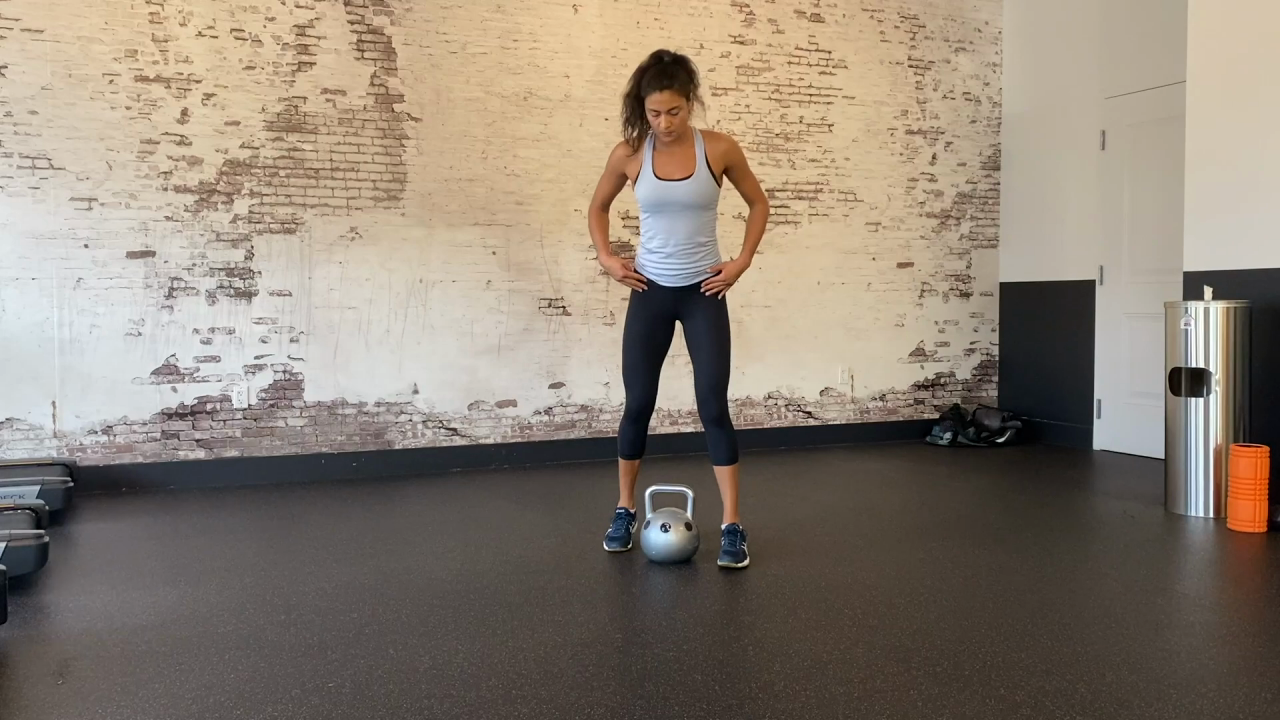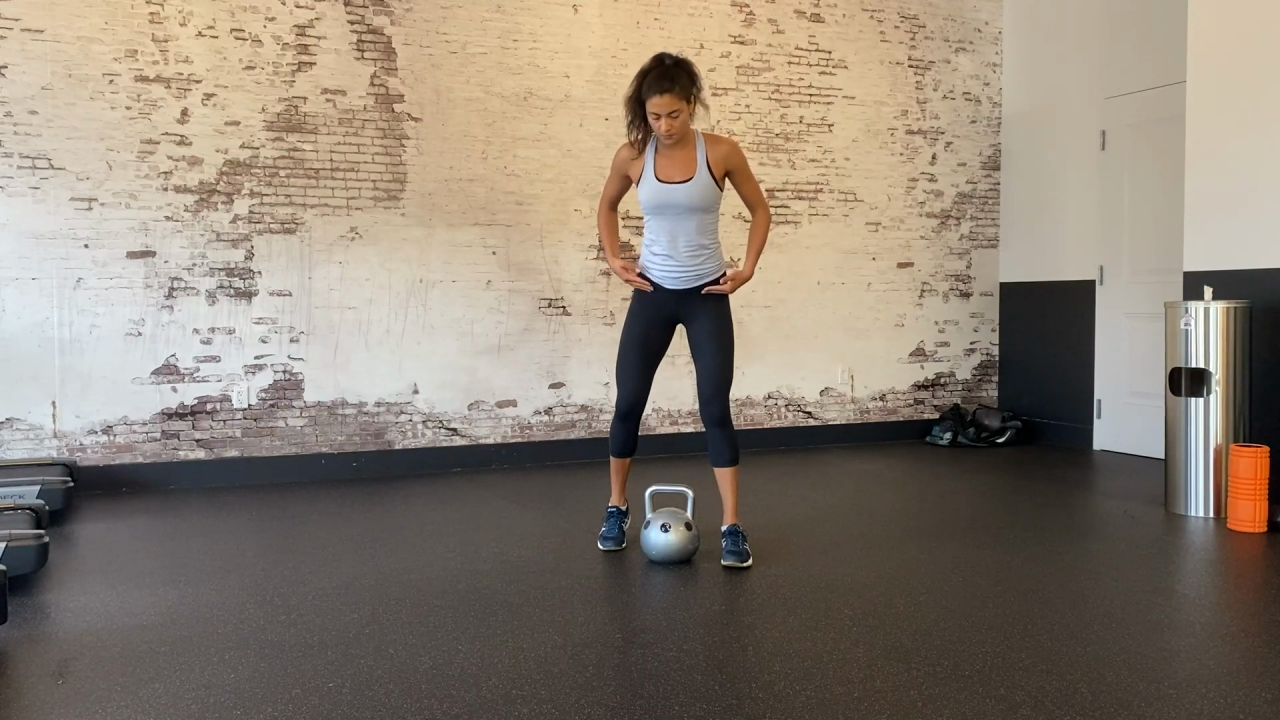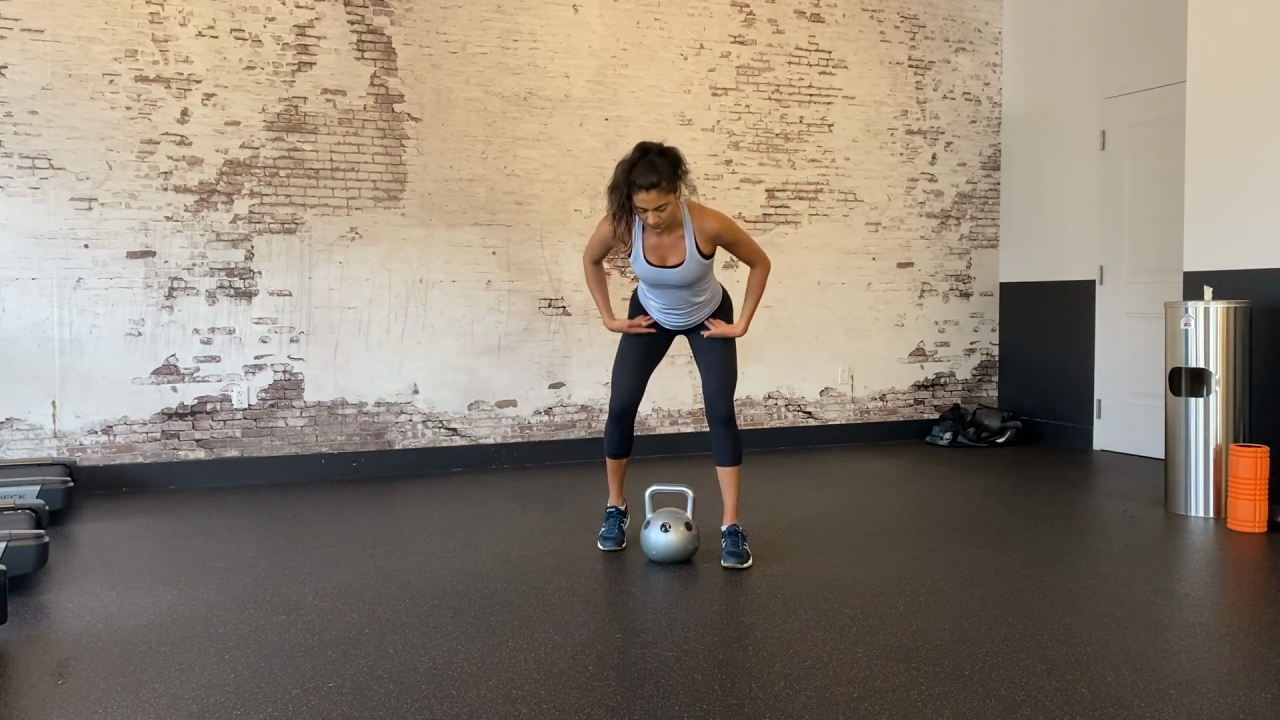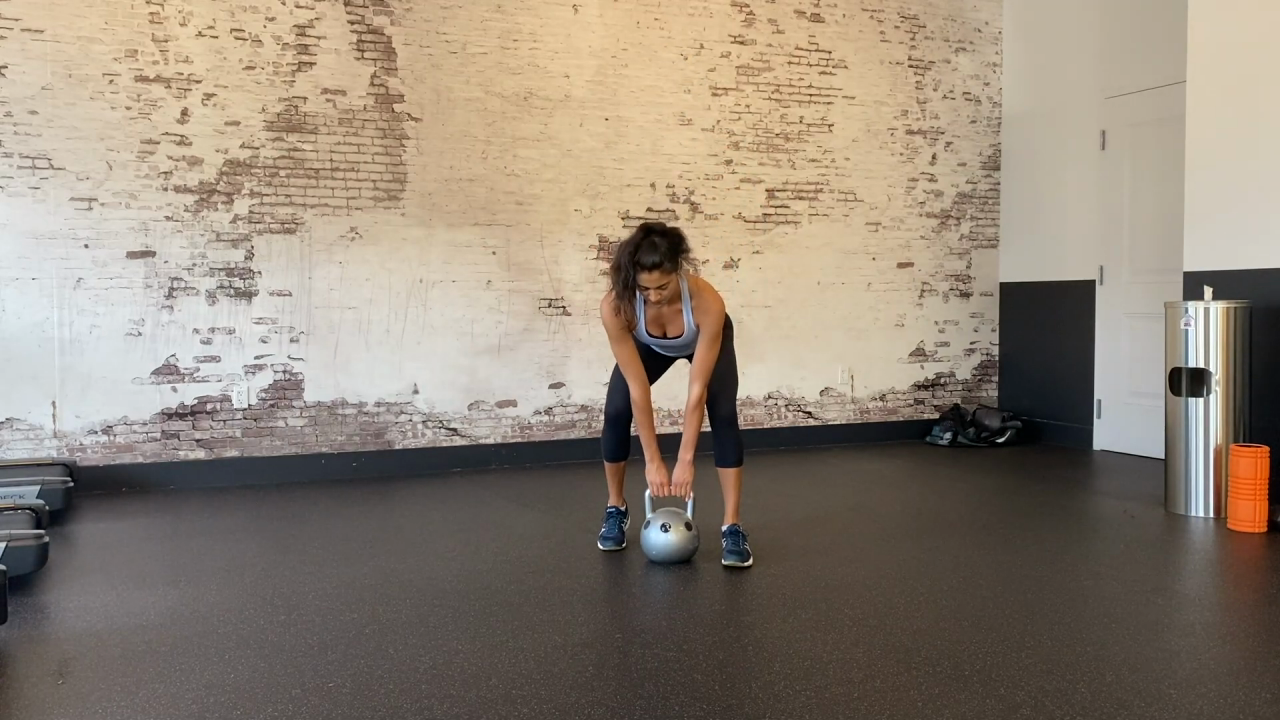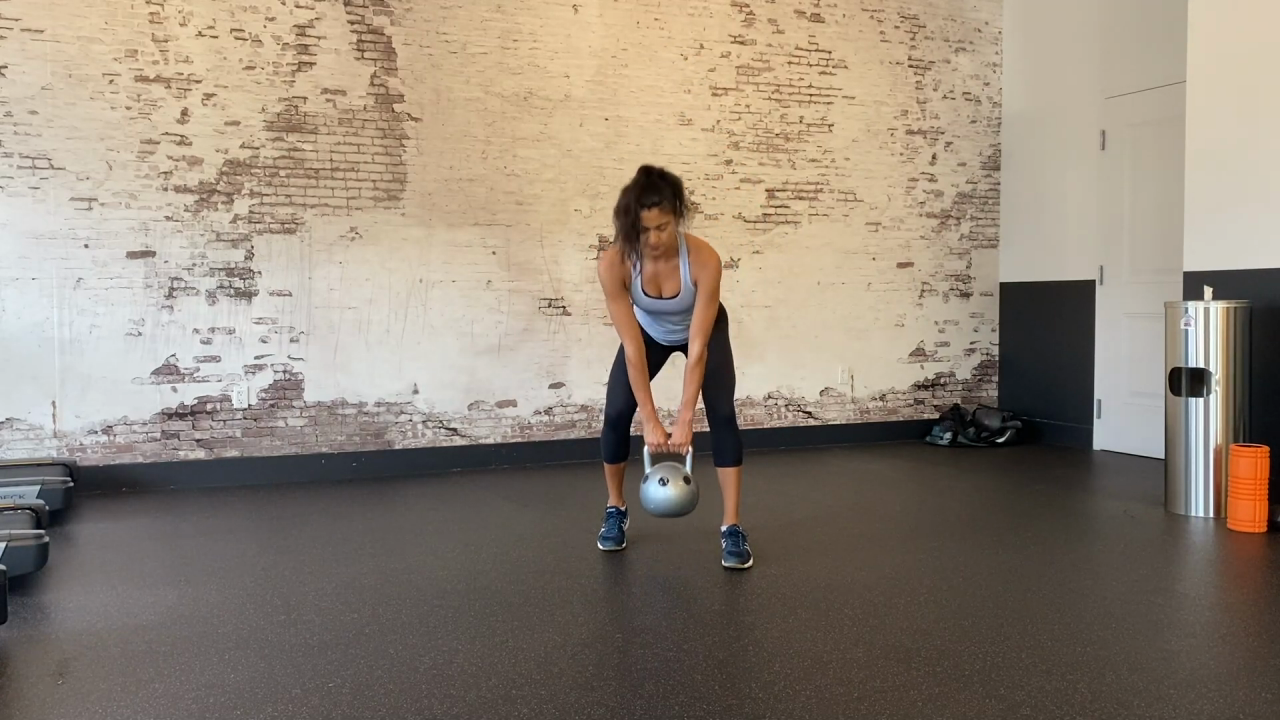
dt=1s
person 1, frame 1
left shoulder: (721, 149)
right shoulder: (628, 153)
left elbow: (758, 203)
right elbow: (598, 207)
left wrist: (742, 261)
right wrist: (606, 257)
left hip: (704, 292)
right hip: (650, 292)
left knee: (713, 405)
right knee: (637, 404)
left ankle: (731, 526)
right ankle: (624, 509)
person 1, frame 2
left shoulder: (722, 151)
right shoulder: (631, 155)
left elbow: (760, 210)
right elbow: (607, 207)
left wrist: (748, 267)
right wrist: (612, 256)
left hip: (707, 295)
right hip: (652, 293)
left knee: (715, 408)
right knee: (628, 402)
left ankle: (732, 527)
right ankle: (617, 508)
person 1, frame 3
left shoulder: (710, 224)
right shoulder: (618, 227)
left elbow: (760, 264)
right elbow: (591, 262)
left wrist: (743, 322)
right wrist: (608, 316)
left hip: (708, 318)
right hip: (650, 317)
left knee: (721, 410)
right knee: (621, 407)
left ankle: (732, 527)
right ankle: (615, 509)
person 1, frame 4
left shoulder: (707, 303)
right shoulder: (615, 306)
left elbow: (697, 390)
right elbow: (637, 388)
left wrist: (685, 460)
right wrist: (652, 460)
left hip: (704, 342)
right hip: (648, 345)
left knee: (723, 414)
right knee: (616, 412)
left ankle: (732, 527)
right ankle: (615, 509)
person 1, frame 5
left shoulder: (704, 259)
right shoulder: (613, 263)
left elbow: (698, 347)
right elbow: (632, 348)
left wrist: (684, 421)
right wrist: (650, 421)
left hip: (702, 331)
right hip: (650, 333)
left knee: (722, 416)
right knee: (616, 414)
left ankle: (732, 528)
right ankle: (616, 511)
